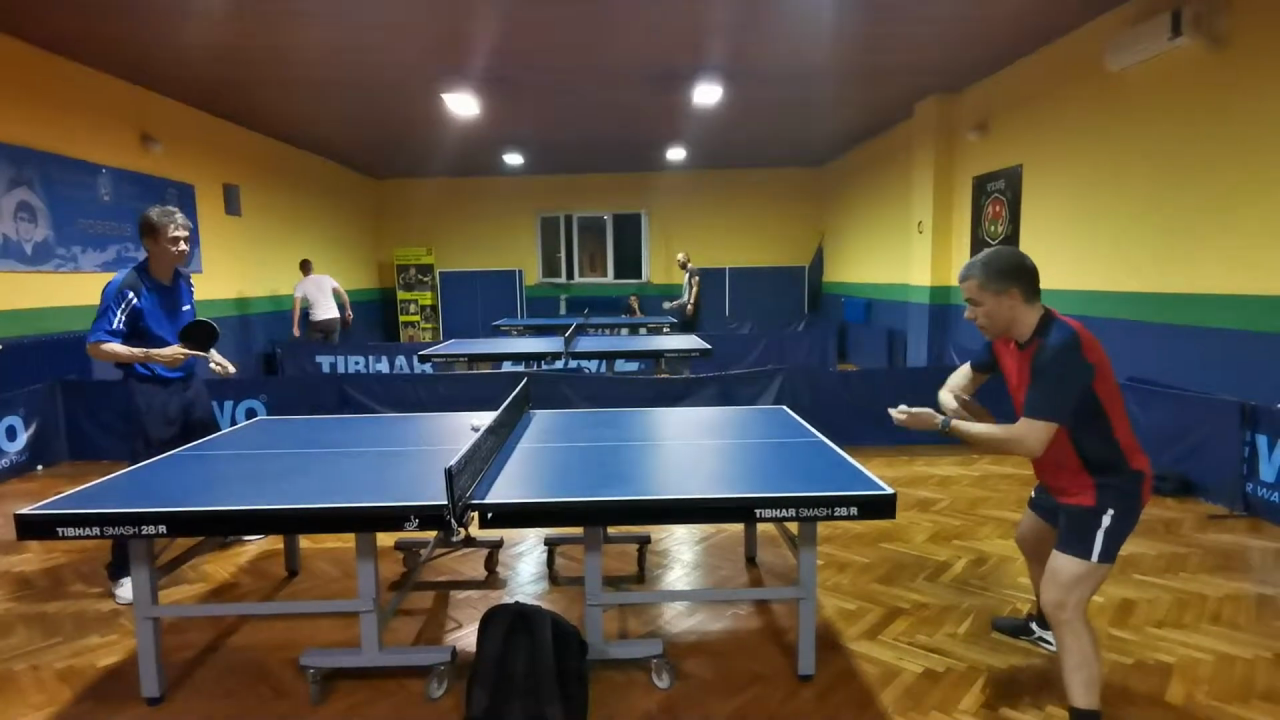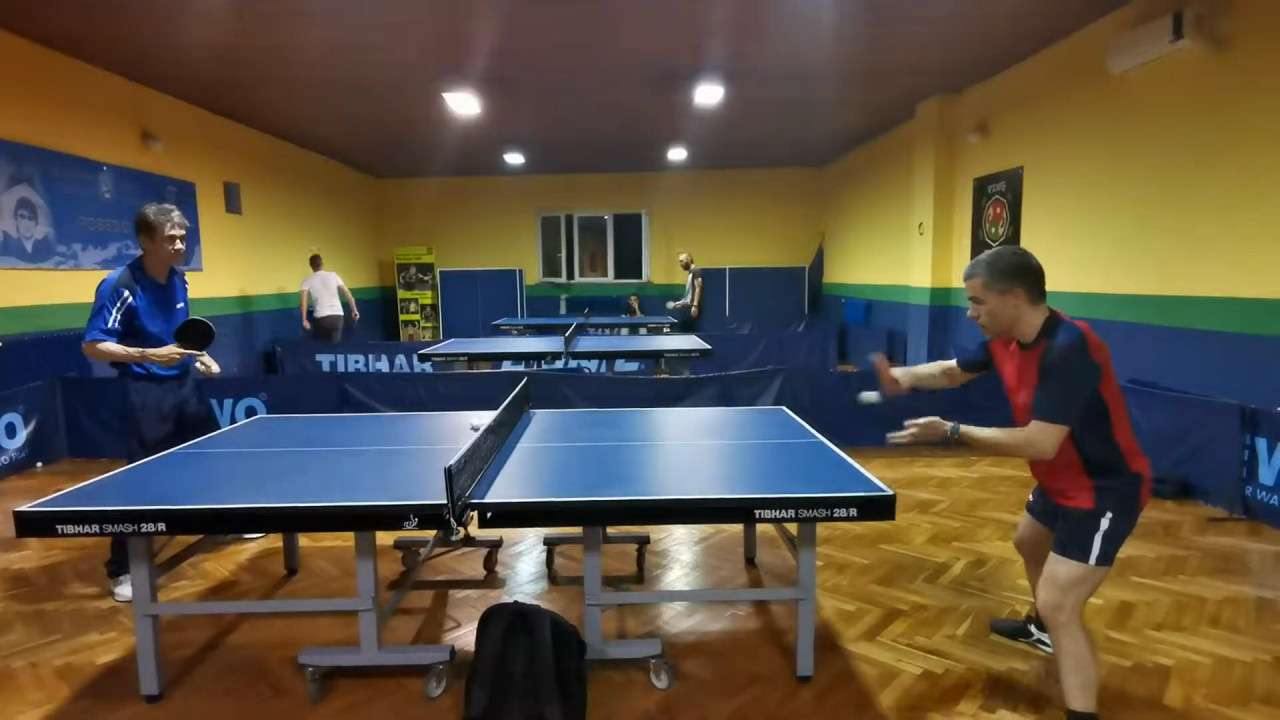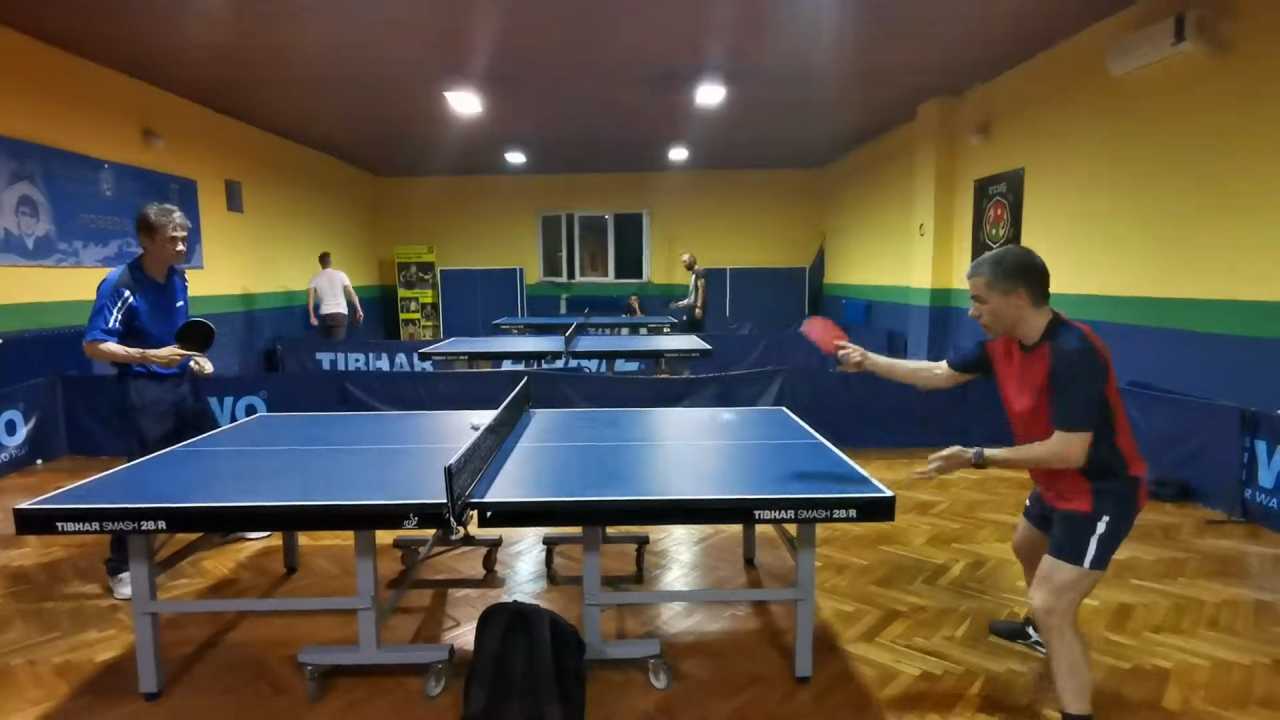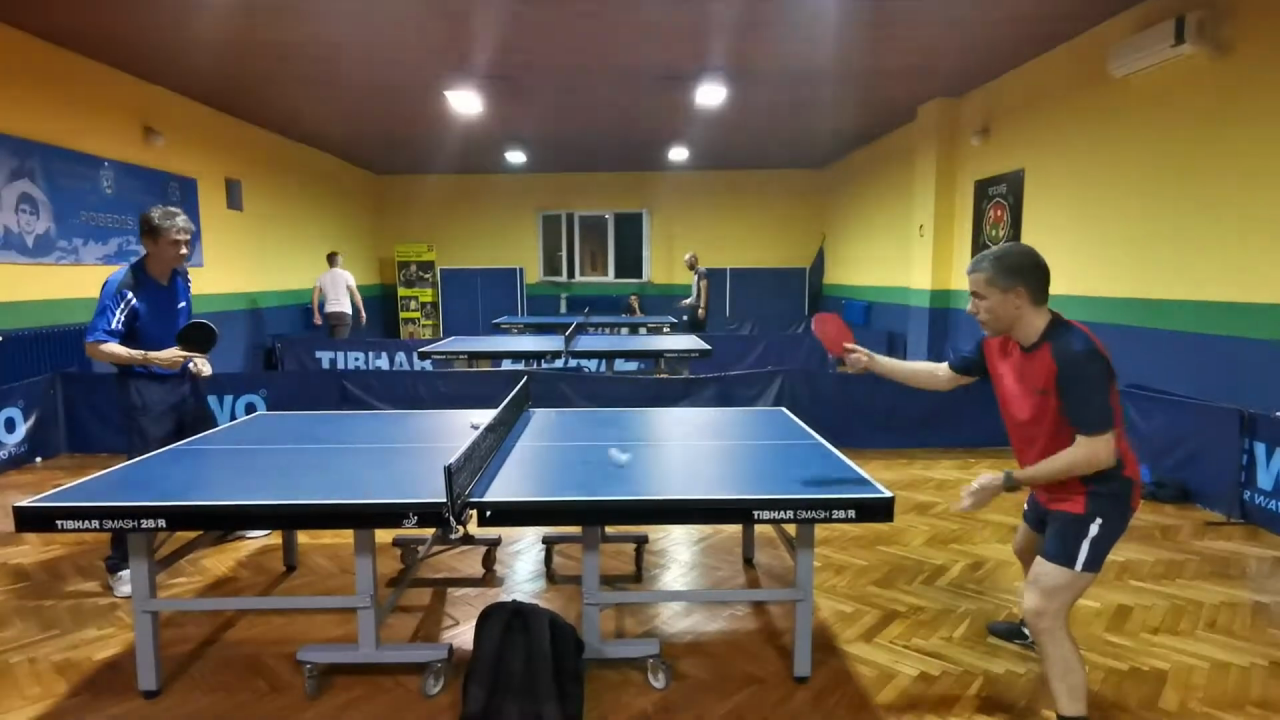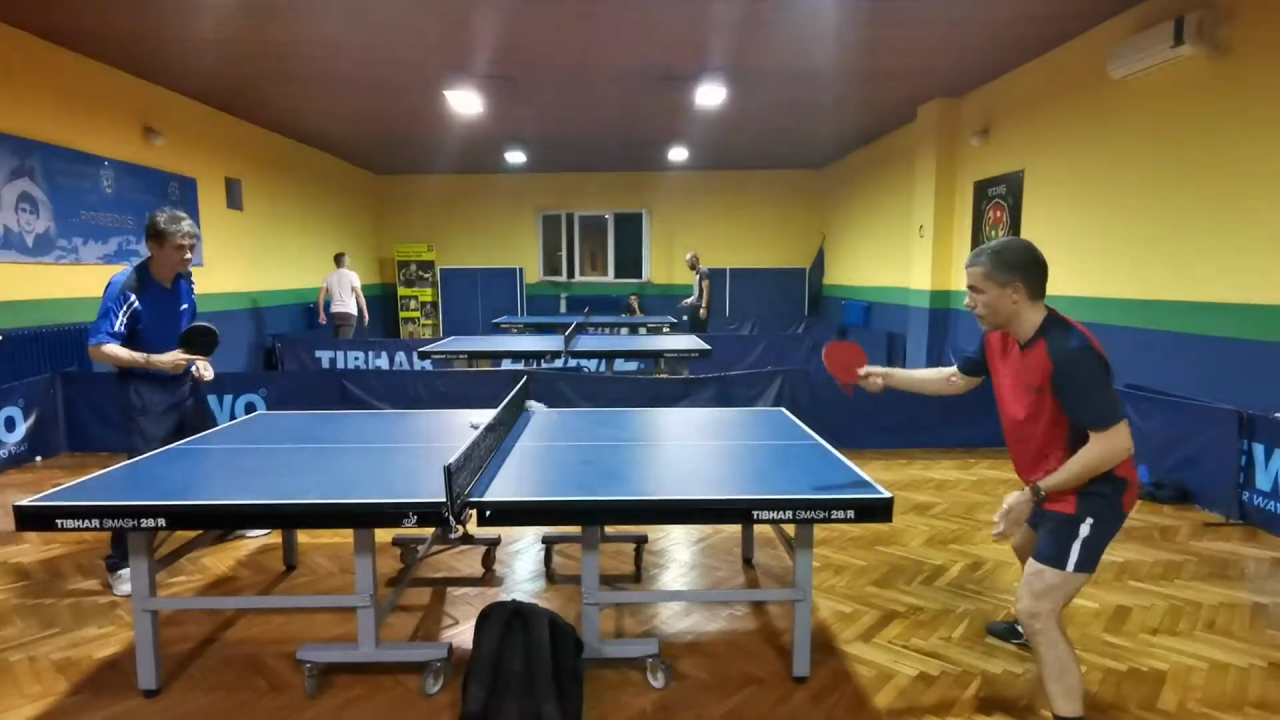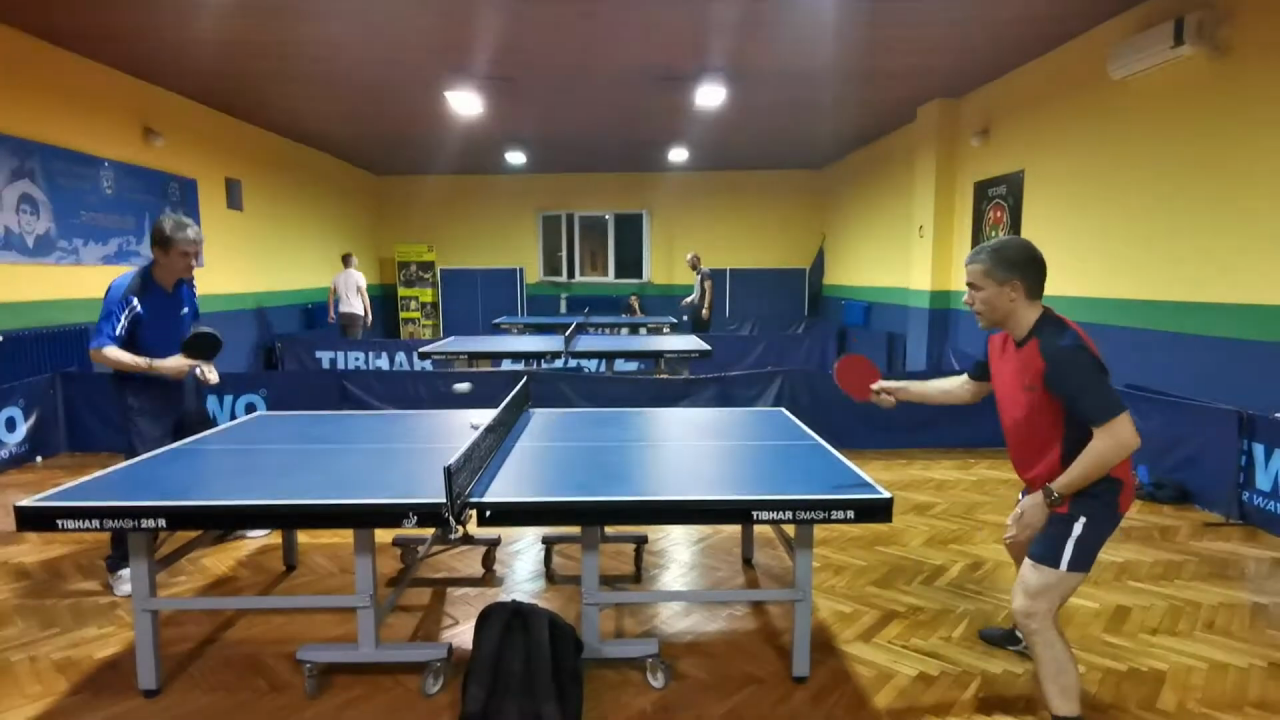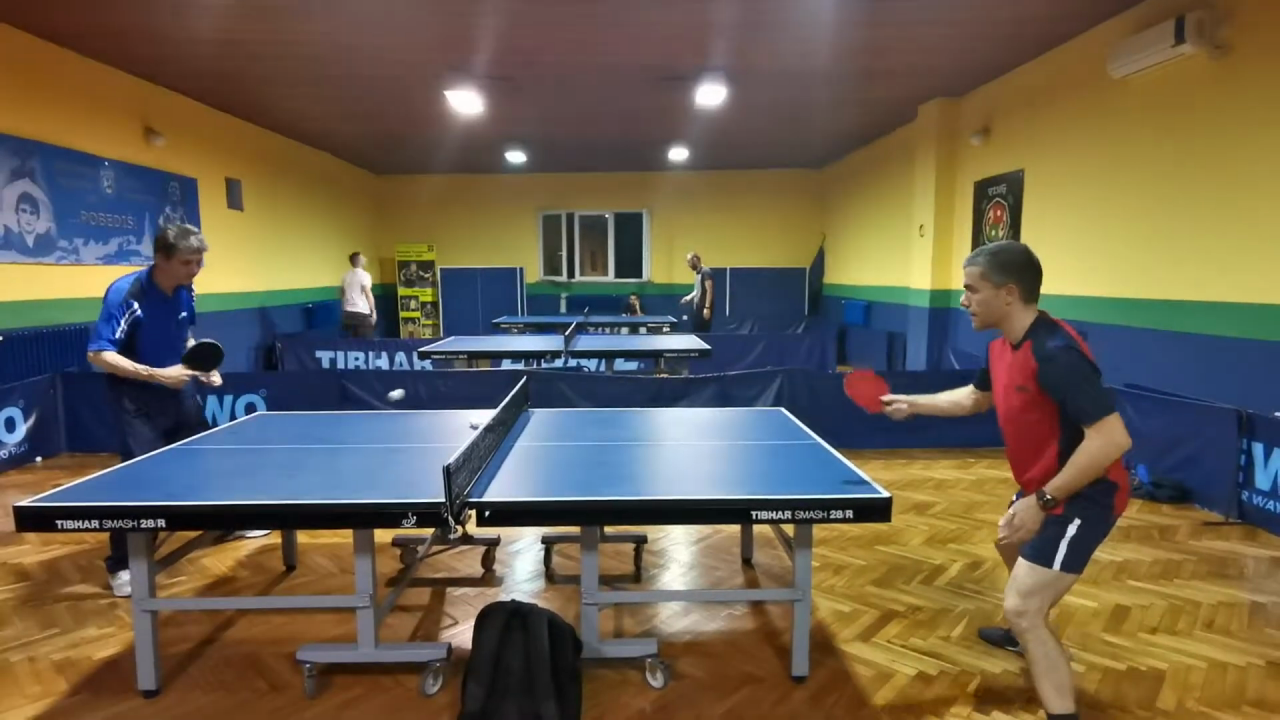
dt=0.1s
person 1, frame 1
left shoulder: (1061, 347)
right shoulder: (1007, 339)
left elbow: (1029, 440)
right elbow: (971, 372)
left wrist: (941, 426)
right wrist: (950, 395)
left hip: (1106, 488)
right hip: (1063, 477)
left knee: (1062, 602)
right knee: (1030, 541)
right ankle: (1042, 625)
person 1, frame 2
left shoulder: (1068, 348)
right shoulder: (1005, 339)
left elbow: (1040, 443)
right elbow: (955, 370)
left wrist: (950, 432)
right wrist: (906, 375)
left hip: (1105, 489)
right hip: (1058, 482)
left knee: (1059, 604)
right knee: (1030, 543)
right ankle: (1041, 627)
person 1, frame 3
left shoulder: (1075, 353)
right shoulder: (1001, 343)
left elbow: (1069, 451)
right elbow: (943, 374)
left wrist: (976, 457)
right wrist: (870, 361)
left hip: (1102, 494)
right hip: (1056, 485)
left knee: (1052, 607)
right knee: (1027, 548)
right ankle: (1038, 629)
person 1, frame 4
left shoulder: (1075, 356)
right shoulder: (997, 343)
left elbow: (1099, 452)
right elbow: (945, 374)
left wrist: (1006, 482)
right wrist: (874, 362)
left hip: (1097, 494)
right hip: (1050, 486)
left knee: (1042, 609)
right knee: (1028, 552)
right ankle: (1033, 630)
person 1, frame 5
left shoulder: (1071, 353)
right shoulder: (999, 340)
left elbow: (1116, 444)
right elbow: (955, 379)
left wrist: (1033, 494)
right wrist: (887, 376)
left hip: (1091, 496)
right hip: (1050, 485)
left knee: (1036, 608)
right knee: (1027, 550)
right ankle: (1032, 628)
person 1, frame 6
left shoulder: (1062, 350)
right shoulder: (1000, 340)
left elbow: (1121, 438)
right elbow: (968, 386)
left wrist: (1047, 499)
right wrist: (902, 390)
left hip: (1087, 495)
right hip: (1048, 486)
left knee: (1030, 608)
right knee: (1021, 549)
right ankle: (1028, 636)
person 1, frame 7
left shoulder: (1056, 353)
right shoulder: (1002, 345)
left elbow: (1111, 438)
right elbow: (975, 398)
left wrist: (1041, 502)
right wrist: (912, 403)
left hip: (1081, 497)
right hip: (1044, 488)
left knee: (1021, 606)
right knee: (1011, 549)
right ankle: (1028, 637)
person 2, frame 1
left shoulder: (184, 282)
right shoulder: (125, 287)
right elbow: (96, 346)
left wrist: (212, 356)
right wrist: (153, 356)
left hip: (190, 385)
right hip: (151, 393)
right ankle: (123, 570)
person 2, frame 2
left shoulder: (178, 279)
right shoulder: (119, 286)
right elbow: (92, 345)
left wrist: (199, 354)
right wrist: (149, 355)
left hip: (185, 383)
right hip: (146, 391)
right ankle: (122, 569)
person 2, frame 3
left shoulder: (178, 278)
right shoulder: (119, 285)
right elbow: (93, 345)
left wrist: (194, 355)
right wrist: (150, 356)
left hip: (183, 382)
right hip: (146, 389)
right ankle: (121, 567)
person 2, frame 4
left shoulder: (181, 279)
right shoulder: (121, 286)
right elbow: (96, 346)
left wrist: (195, 356)
right wrist: (152, 358)
left hip: (184, 383)
right hip: (146, 390)
right ankle: (121, 565)
person 2, frame 5
left shoulder: (185, 282)
right shoulder: (124, 288)
right elbow: (98, 348)
left wrist: (198, 359)
right wrist: (154, 361)
left hip: (184, 384)
right hip: (147, 391)
right ankle: (121, 564)
person 2, frame 6
left shoulder: (187, 285)
right shoulder: (126, 290)
right elbow: (100, 351)
left wrist: (200, 360)
right wrist: (156, 366)
left hip: (180, 385)
right hip: (142, 391)
right ankle: (121, 564)
person 2, frame 7
left shoulder: (186, 290)
right shoulder: (125, 293)
right elbow: (98, 354)
right wrist: (156, 374)
left hip: (176, 389)
right hip: (137, 394)
right ankle: (121, 565)
